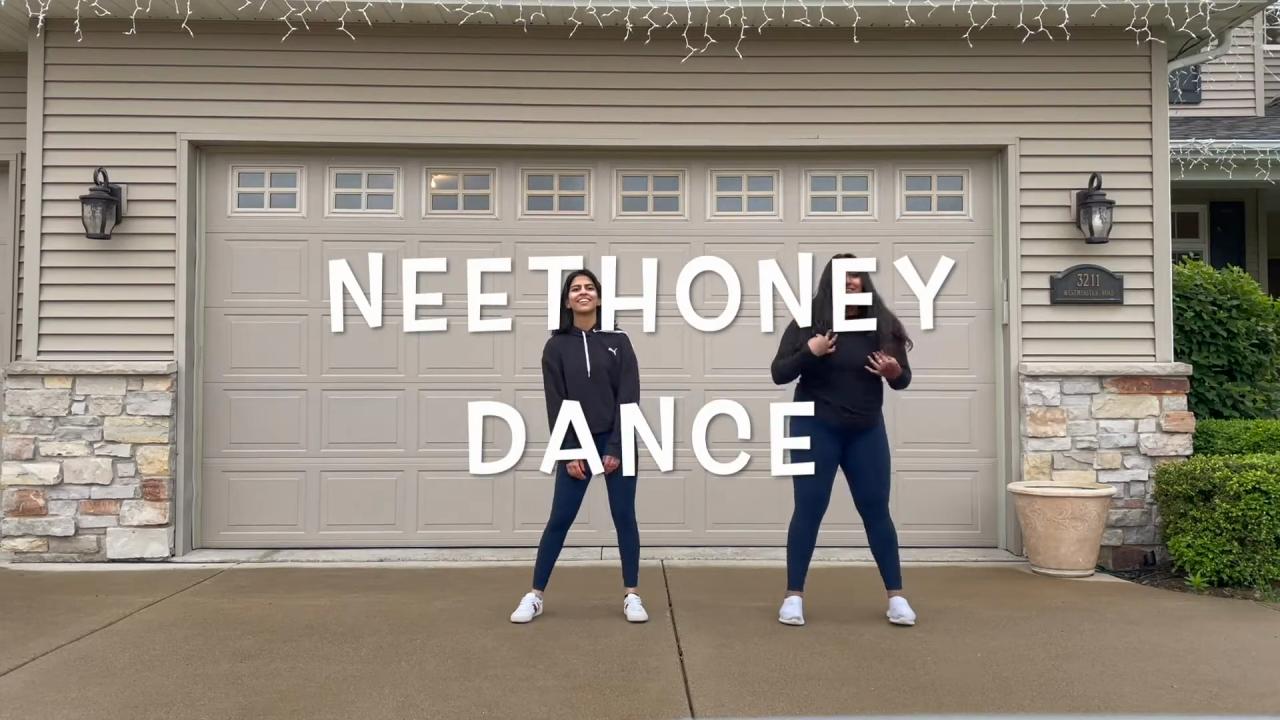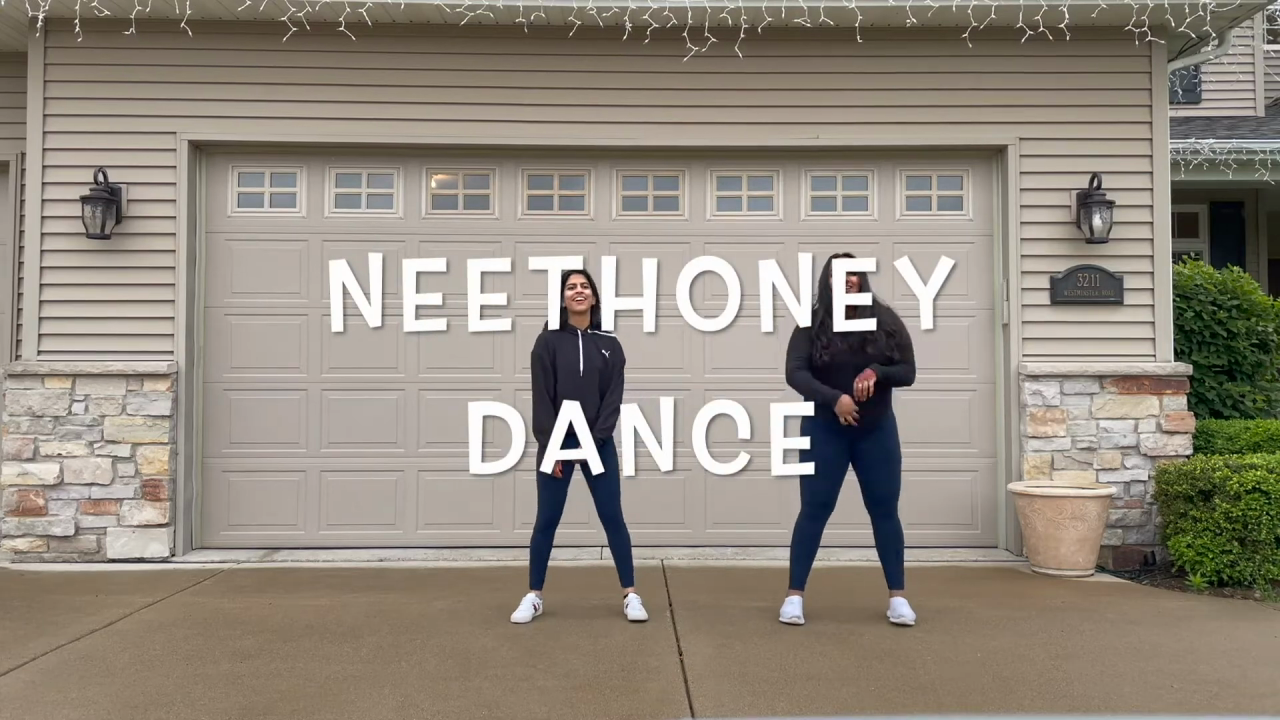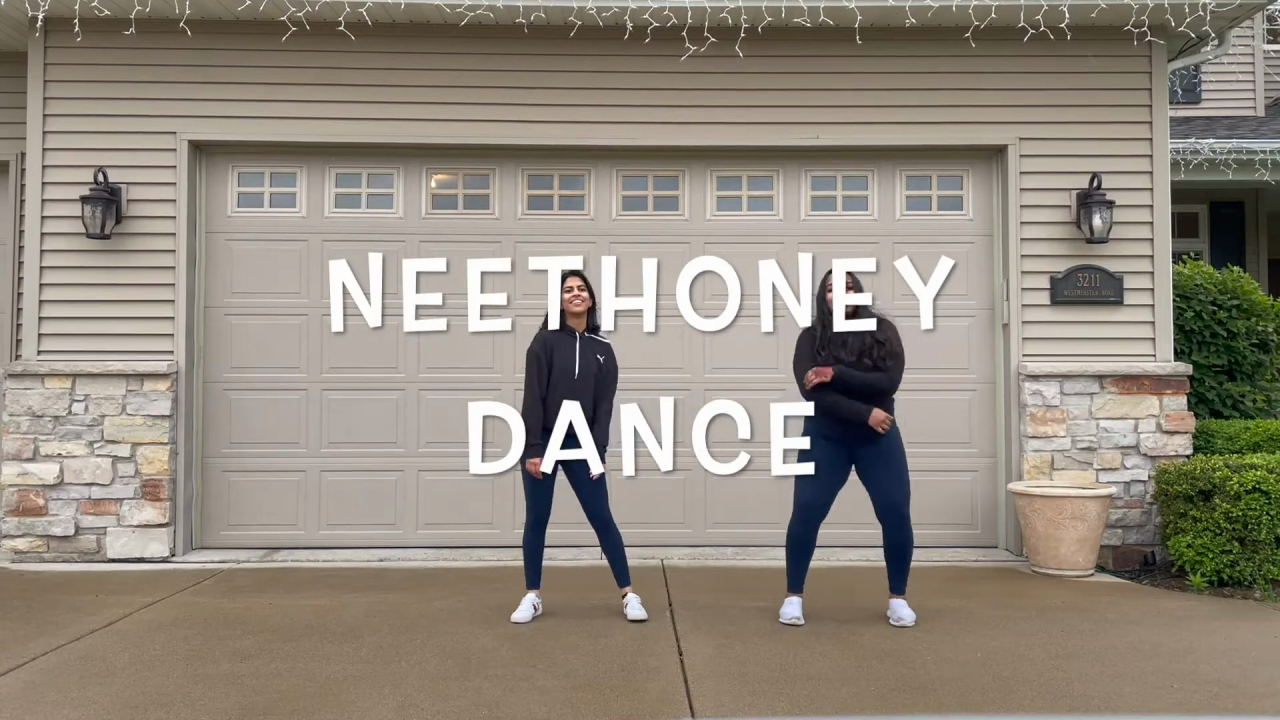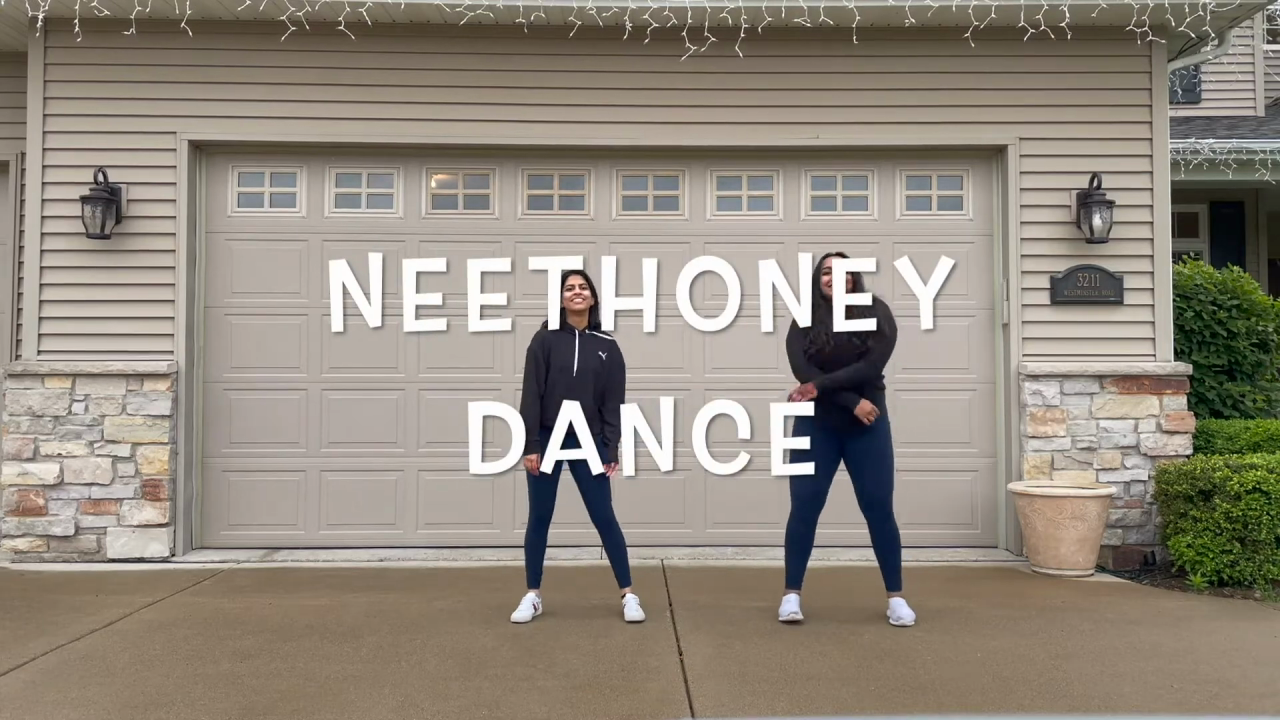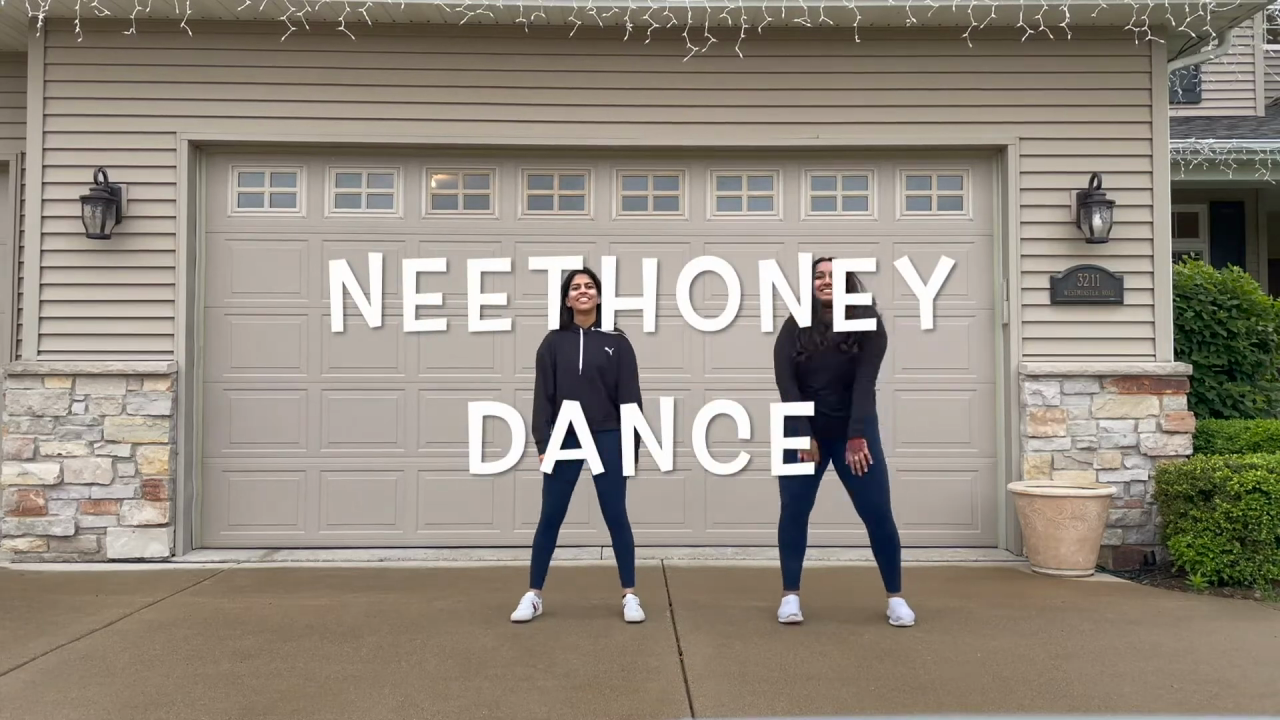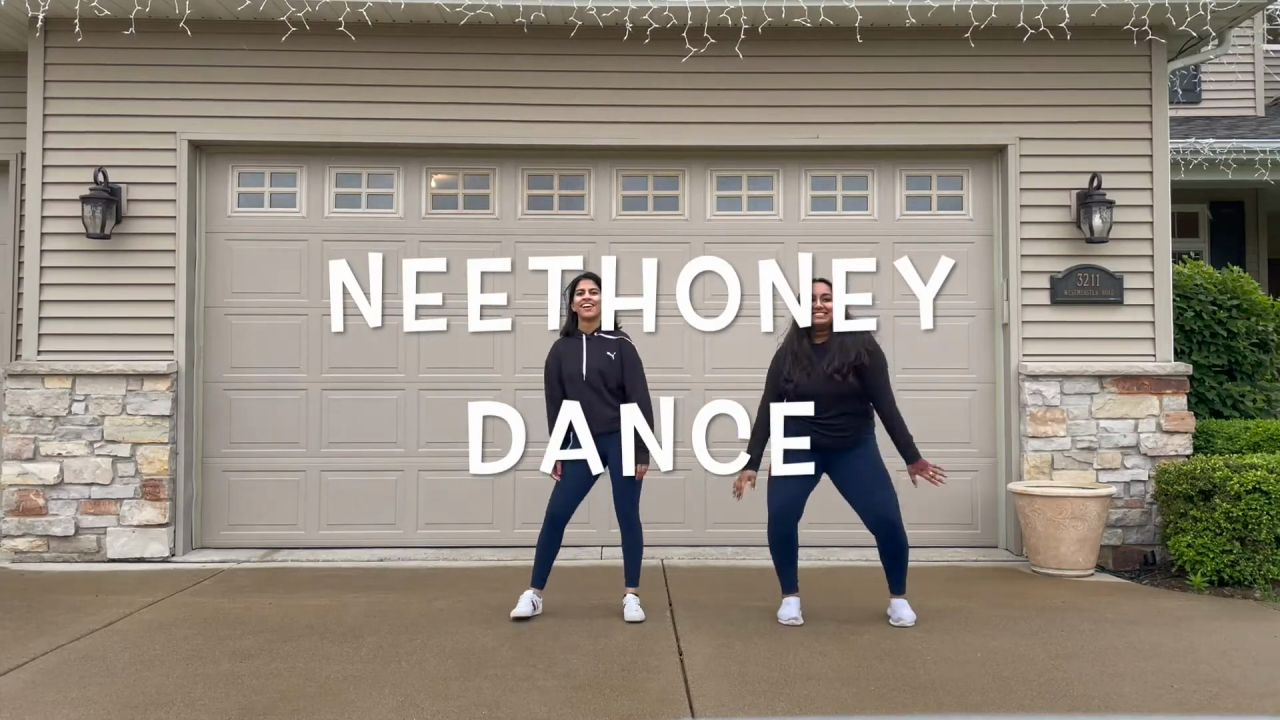
dt=0.2s
person 1, frame 1
left shoulder: (882, 323)
right shoulder: (809, 322)
left elbow: (905, 378)
right elbow: (779, 373)
left wrist: (895, 371)
right wrist: (809, 352)
left hip: (866, 430)
right hip: (817, 427)
left knee: (876, 510)
right knee: (809, 509)
left ankle: (896, 597)
right ankle: (793, 596)
person 1, frame 2
left shoulder: (884, 320)
right shoulder: (811, 325)
left elbow: (907, 372)
right elbow: (795, 375)
left wrist: (875, 373)
right wrist: (834, 399)
left hip: (876, 428)
right hip: (825, 430)
left knee: (884, 509)
right knee: (815, 509)
left ankle: (897, 596)
right ankle: (794, 595)
person 1, frame 3
left shoulder: (882, 331)
right shoulder: (811, 338)
left elbow: (889, 382)
right elbow: (811, 390)
left wrist: (835, 374)
right wrist: (863, 413)
left hip: (878, 440)
right hip: (825, 438)
left knee: (896, 516)
right knee: (806, 514)
left ankle: (897, 599)
right ankle: (793, 596)
person 1, frame 4
left shoulder: (876, 315)
right shoulder: (804, 321)
left elbow: (871, 366)
right elbow: (803, 371)
left wrist: (819, 387)
right wrist: (852, 402)
left hip: (867, 427)
right hip: (816, 425)
left knee: (879, 510)
right knee: (805, 508)
left ankle: (895, 597)
right ankle: (791, 594)
person 1, frame 5
left shoulder: (867, 324)
right shoulder: (794, 329)
left elbow: (865, 381)
right elbow: (786, 383)
left wrist: (858, 436)
right wrist: (802, 438)
left hip: (855, 433)
right hip: (804, 433)
left knee: (877, 513)
right knee: (794, 510)
left ankle: (895, 597)
right ankle: (791, 595)
person 1, frame 6
left shoulder: (862, 347)
right shoulder: (788, 355)
left elbow: (884, 404)
right elbow: (767, 412)
left wrist: (912, 457)
right wrist: (750, 464)
left hip: (854, 448)
right hip: (799, 447)
left knee: (887, 520)
right knee: (780, 517)
left ankle: (898, 599)
right ankle: (790, 597)
person 2, frame 1
left shoulder: (618, 341)
right shoulder: (556, 345)
left elbow: (629, 396)
right elbow: (556, 401)
left wrist: (616, 447)
right wrist: (568, 450)
left hip: (616, 443)
right hip: (575, 445)
left knee: (624, 518)
right knee: (560, 520)
left ankle: (631, 596)
right ankle: (535, 595)
person 2, frame 2
left shoulder: (609, 344)
right shoulder: (549, 341)
left elbow: (613, 399)
right elbow: (542, 397)
left wrist: (596, 440)
right wrist: (548, 447)
left hip: (598, 443)
right hip: (558, 443)
left knee: (612, 518)
right knee: (547, 520)
left ankle: (630, 595)
right ankle: (534, 597)
person 2, frame 3
left shoulder: (603, 349)
right shoulder: (545, 340)
left elbow: (604, 403)
right elbow: (533, 396)
left wrist: (598, 449)
right wrist: (532, 447)
left hip: (581, 444)
right hip: (543, 442)
left knee: (602, 519)
right knee: (537, 520)
left ankle: (629, 594)
right ankle: (532, 596)
person 2, frame 4
left shoulder: (607, 346)
right shoulder: (545, 340)
left elbow: (613, 401)
right elbow: (532, 394)
left wrist: (611, 450)
right wrist: (531, 444)
left hip: (587, 442)
right hip: (547, 440)
left knee: (604, 518)
right knee: (539, 519)
left ankle: (628, 595)
right ankle: (532, 596)
person 2, frame 5
left shoulder: (616, 342)
right shoulder: (554, 343)
left elbow: (629, 396)
right elbow: (544, 397)
left wrist: (629, 448)
right wrist: (542, 445)
left hip: (607, 440)
right hip: (565, 441)
left knee: (616, 517)
right knee: (550, 518)
left ankle: (629, 596)
right ankle: (534, 596)
person 2, frame 6
left shoulder: (620, 345)
right shoulder: (561, 350)
left elbow: (638, 398)
right elbow: (555, 404)
left wrist: (641, 451)
left hip: (621, 442)
right hip: (583, 445)
left knee: (628, 519)
right knee: (555, 516)
left ankle: (631, 596)
right ankle: (534, 594)
